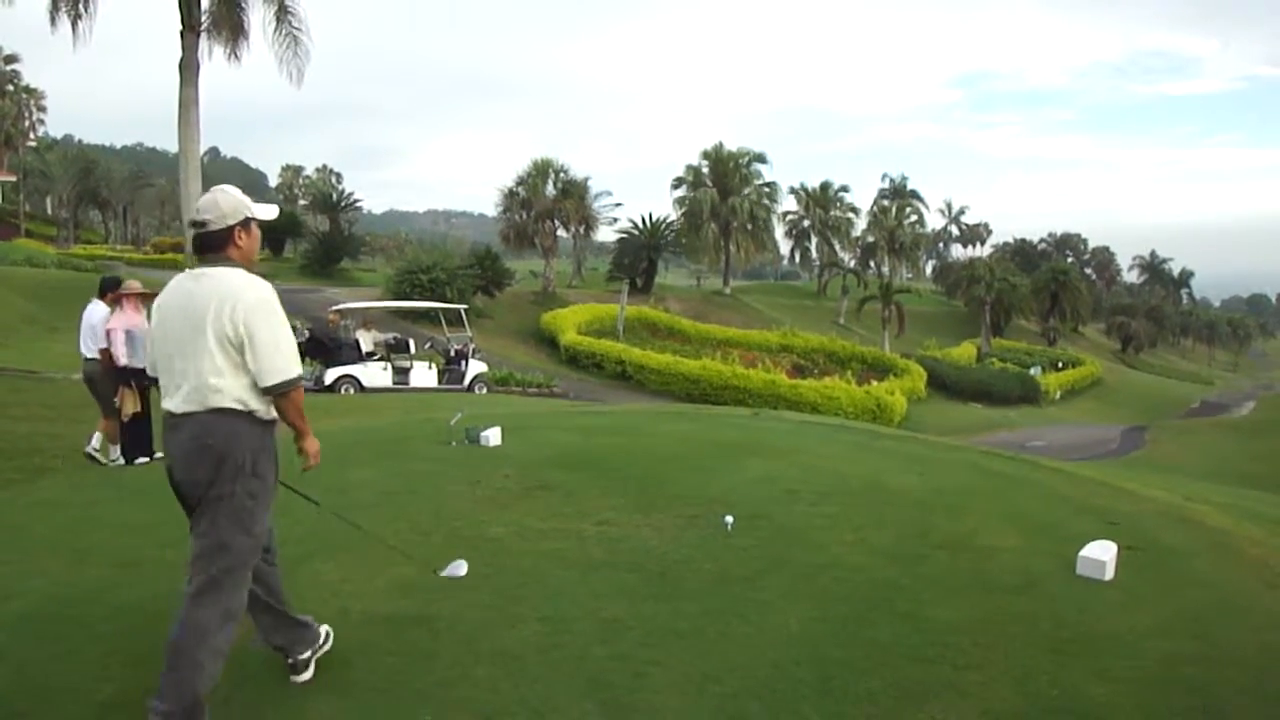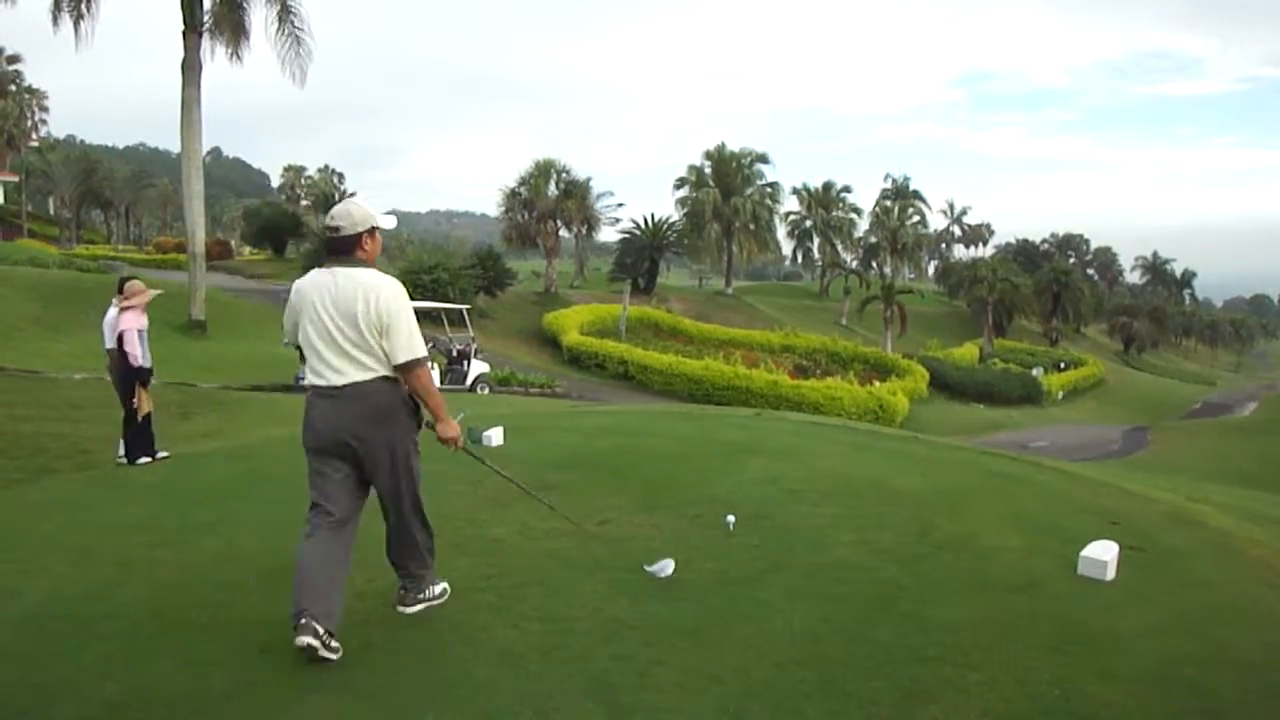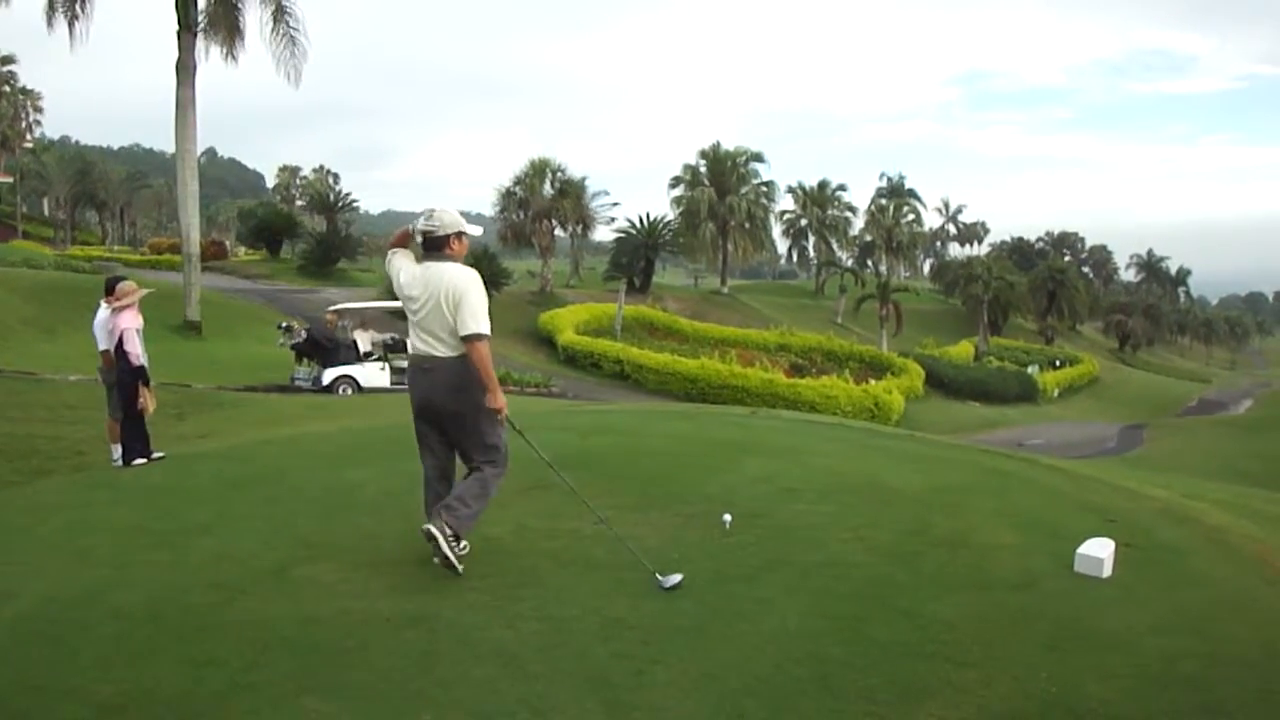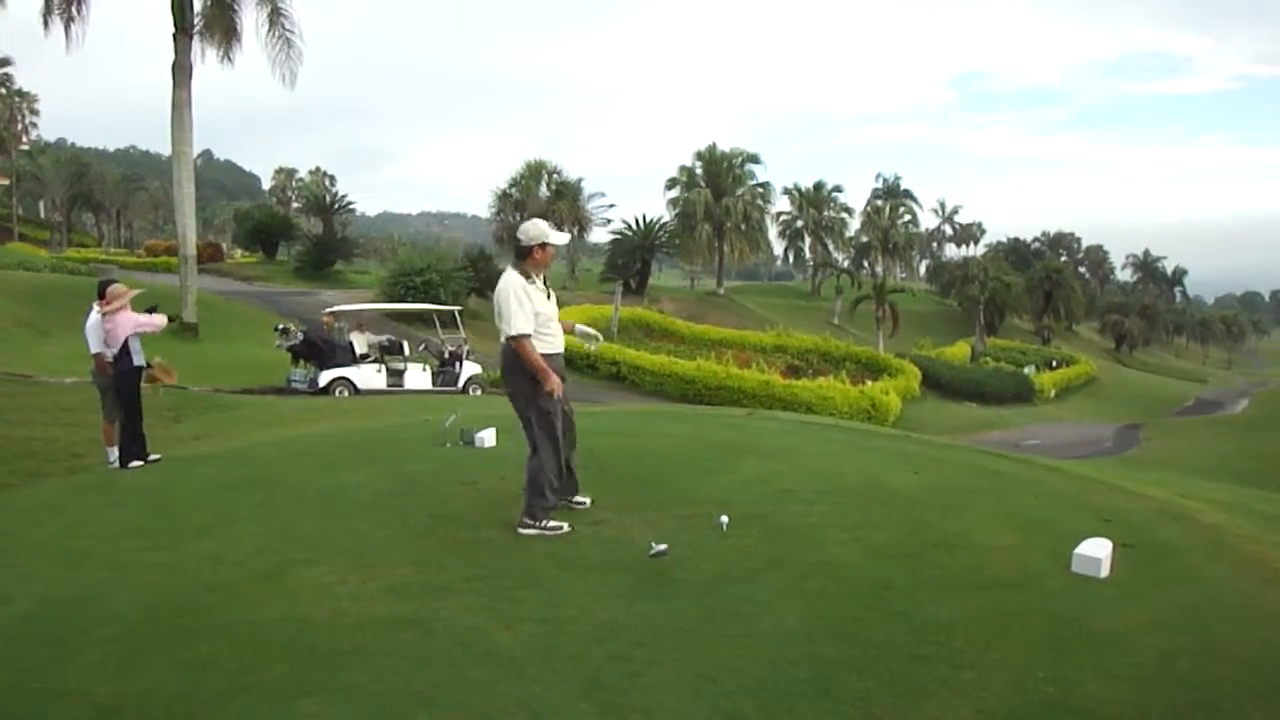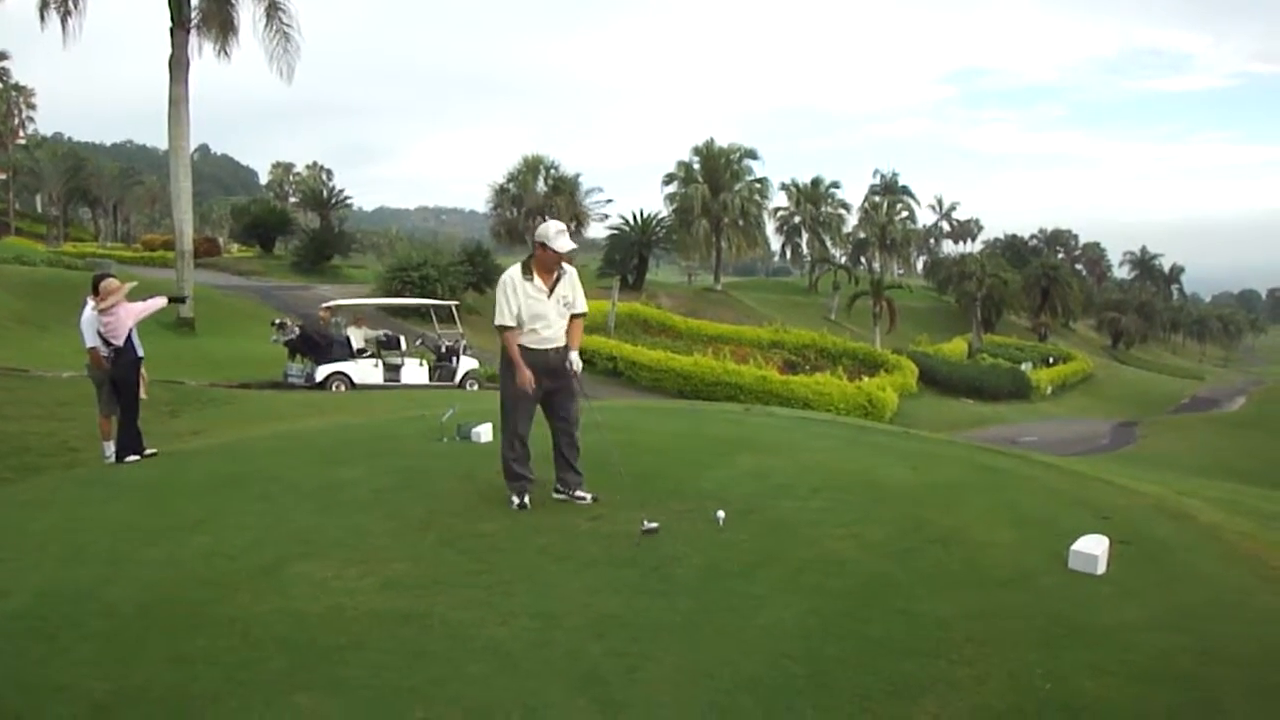
dt=0.7s
person 1, frame 1
left shoulder: (170, 294)
right shoulder: (250, 293)
left elbow: (160, 373)
right elbow: (283, 382)
right wrist: (305, 435)
left hip: (180, 437)
right hip: (232, 441)
left knee: (251, 551)
right knee: (217, 581)
left ankle: (297, 643)
person 1, frame 2
left shoulder: (303, 288)
right shoulder: (384, 288)
left elbow: (294, 335)
right elbow: (410, 363)
right wrist: (442, 416)
left hip: (322, 409)
right hip: (378, 406)
left knee: (328, 519)
right knee: (404, 505)
left ankle: (312, 619)
right ankle: (417, 585)
person 1, frame 3
left shoulder: (408, 275)
right shoulder: (465, 278)
left elbow: (396, 249)
right elbow: (474, 340)
left wrist: (415, 227)
right wrist: (494, 389)
left hip: (421, 377)
right hip: (460, 378)
left knee: (436, 464)
right knee: (488, 462)
left ankle: (441, 541)
right ankle: (446, 526)
person 1, frame 4
left shoulder: (533, 278)
right shoulder: (514, 285)
right elbow: (518, 337)
left wrist: (575, 328)
right wrist: (547, 375)
left hip: (541, 366)
right hip: (529, 369)
left knee: (563, 431)
right knee: (547, 440)
left ankle: (564, 491)
right ankle: (536, 516)
person 1, frame 5
left shoulder: (569, 275)
right shoulder: (512, 279)
left elbow: (577, 316)
right elbow: (505, 327)
left wrist: (574, 352)
right wrist: (519, 368)
left hip: (559, 358)
right hip: (523, 359)
left knee: (567, 424)
right knee: (517, 428)
left ankle: (567, 485)
right ankle: (519, 487)
